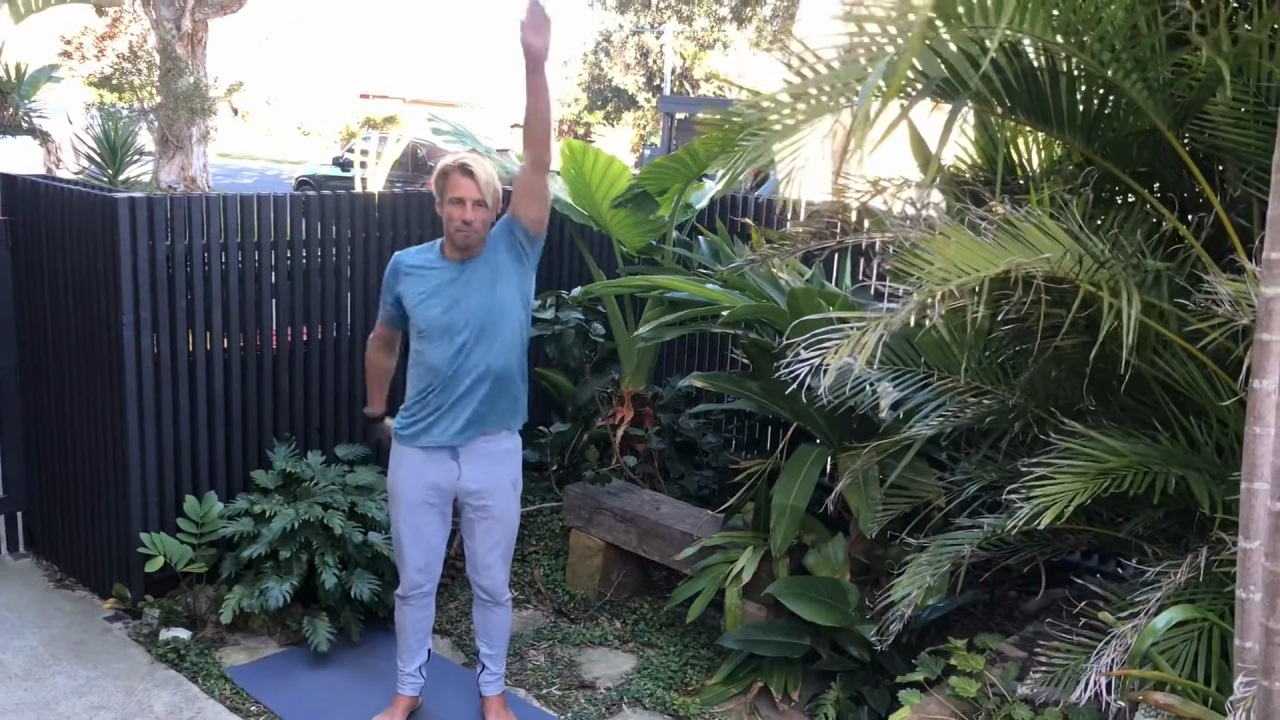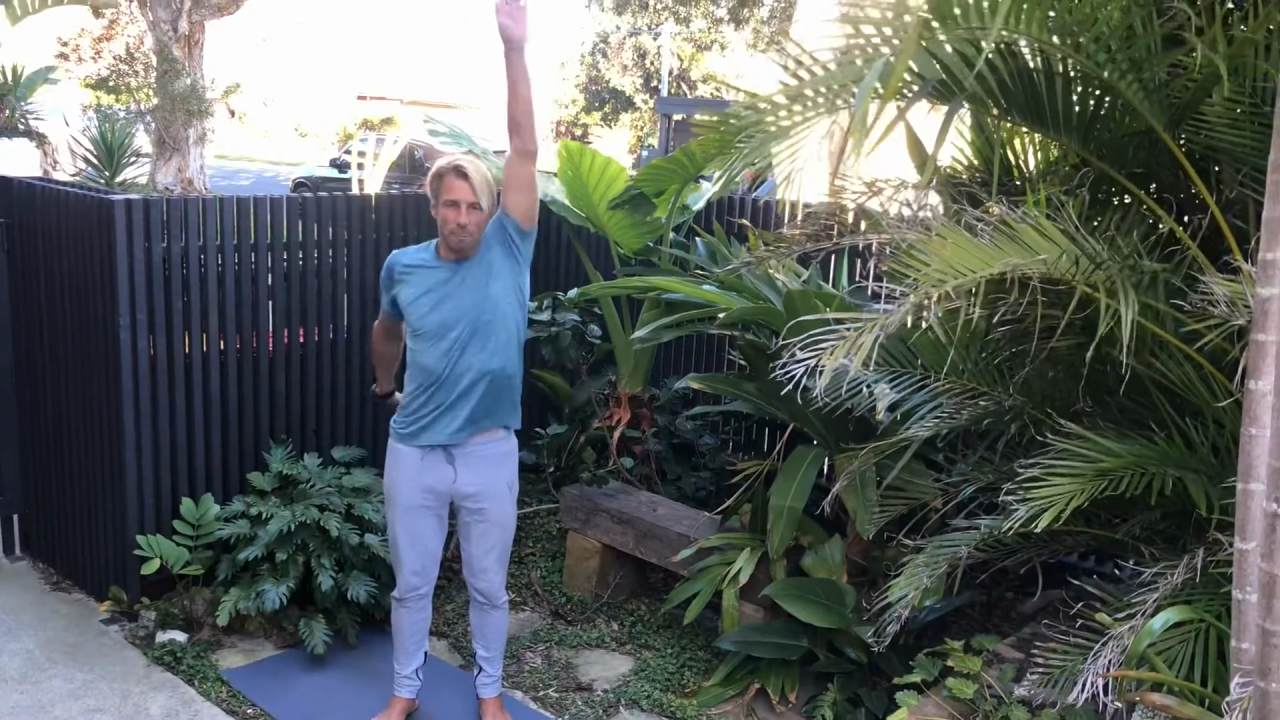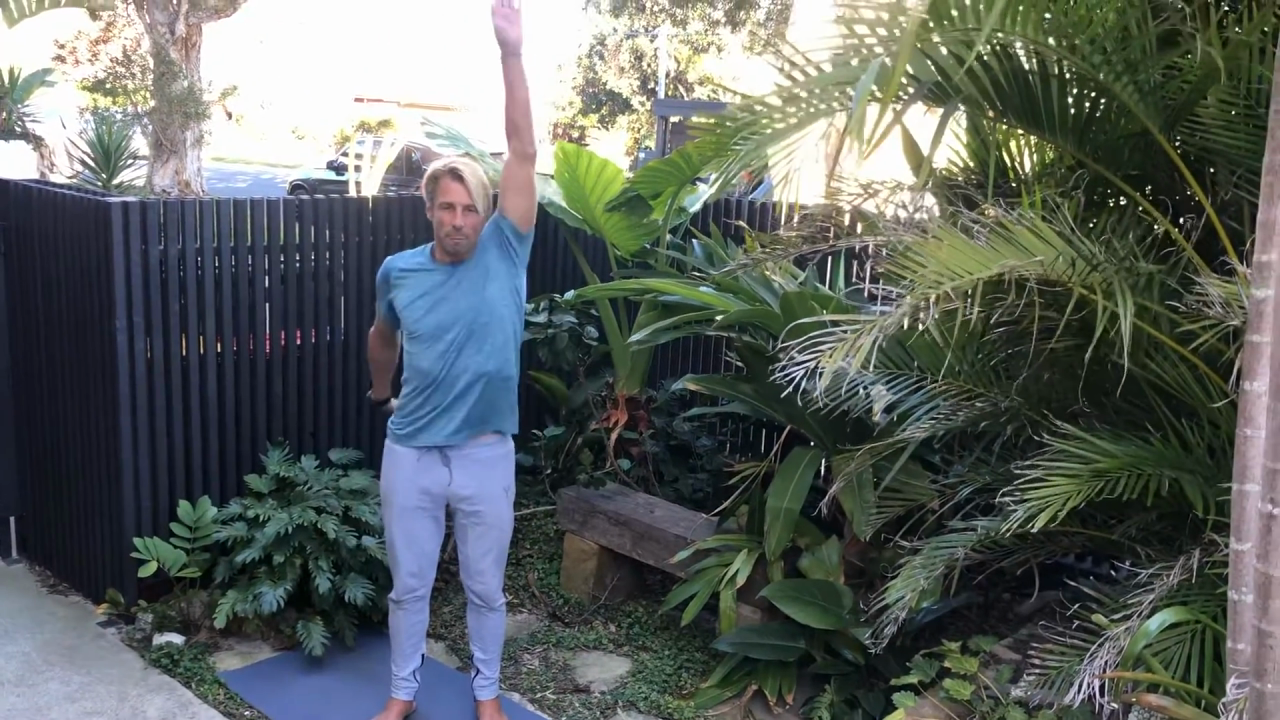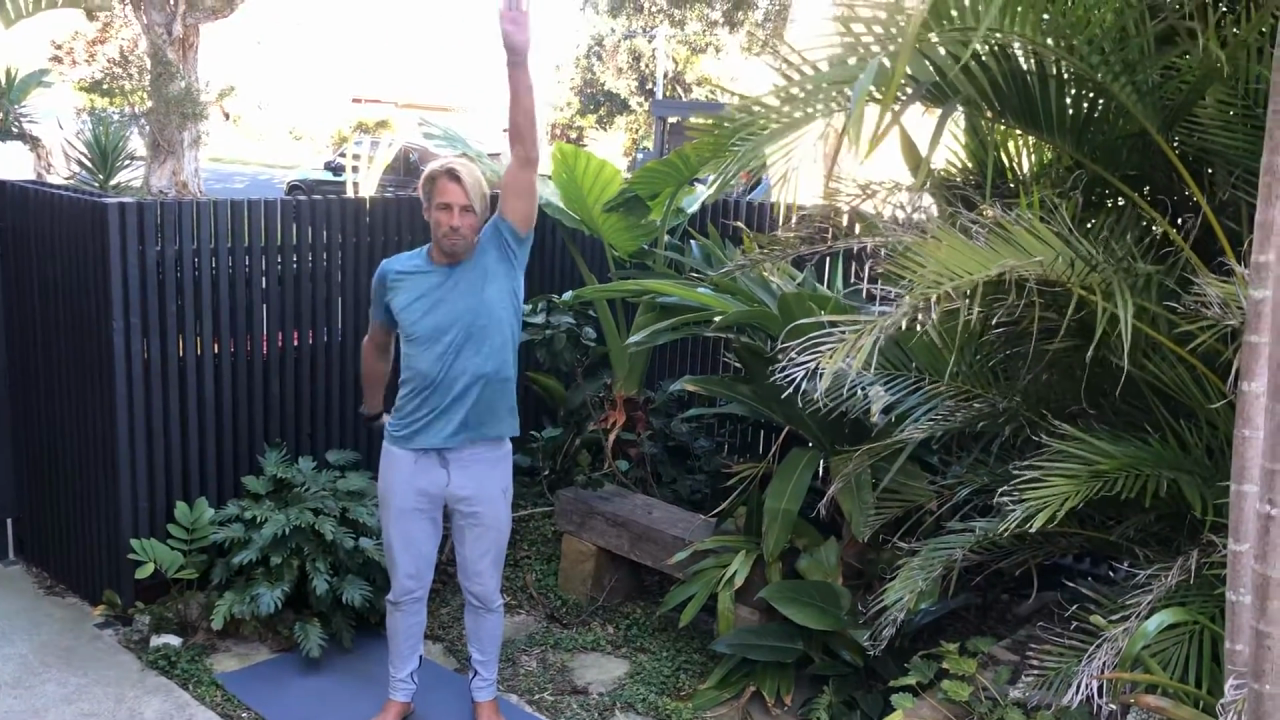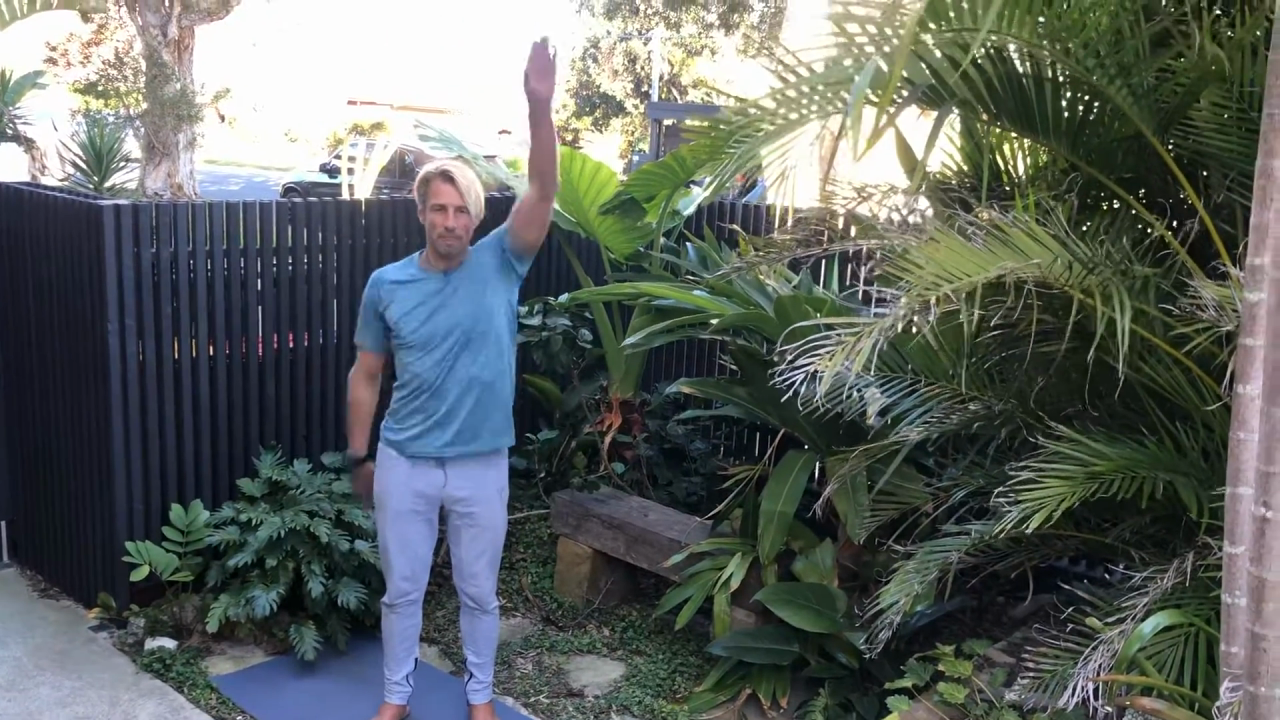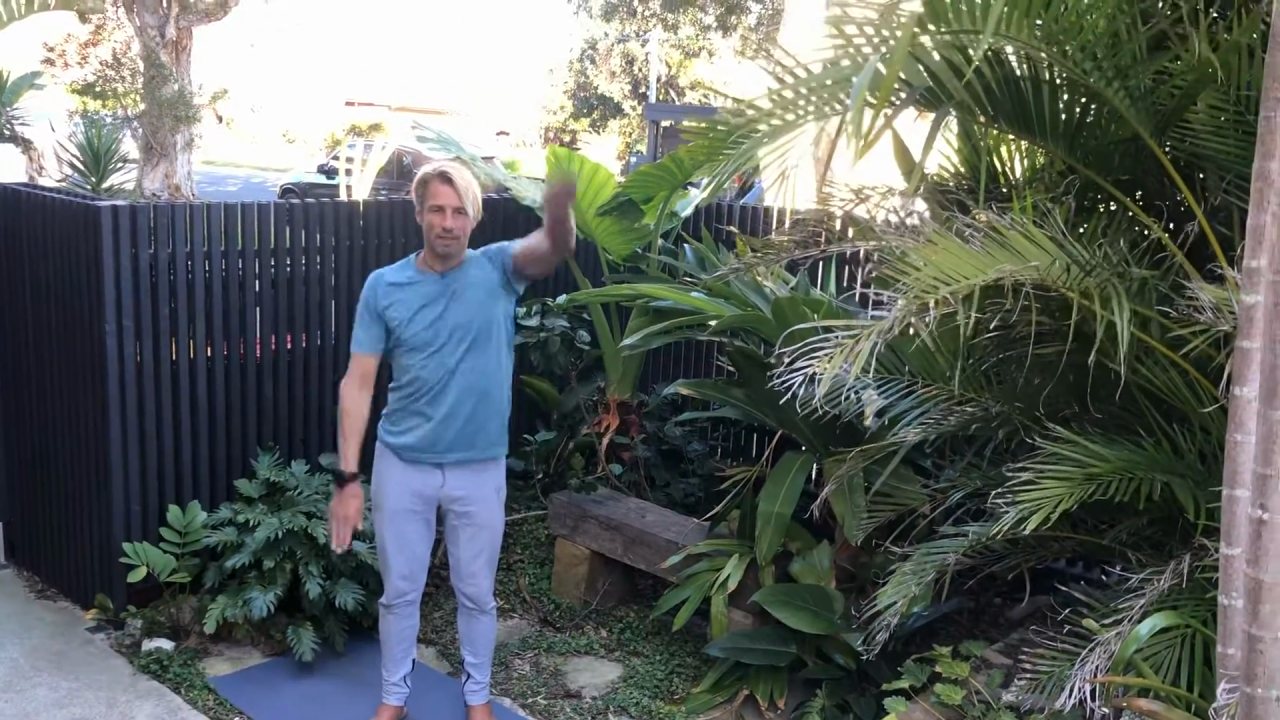
dt=0.1s
person 1, frame 1
left shoulder: (515, 250)
right shoulder: (406, 268)
left elbow: (534, 161)
right elbow: (383, 343)
left wrist: (533, 61)
right wrist: (377, 411)
left hip: (493, 453)
right hip: (418, 453)
left knee: (491, 584)
right knee: (414, 582)
person 1, frame 2
left shoulder: (508, 252)
right shoulder: (401, 267)
left elbow: (525, 150)
right wrist: (385, 390)
left hip: (489, 453)
right hip: (413, 453)
left knee: (488, 585)
right knee: (412, 584)
person 1, frame 3
left shoulder: (505, 254)
right shoulder: (397, 271)
left elbow: (524, 154)
right wrist: (381, 395)
left hip: (485, 457)
right hip: (410, 456)
left knee: (485, 588)
right knee: (409, 587)
person 1, frame 4
left shoulder: (503, 259)
right shoulder: (394, 274)
left elbow: (524, 166)
right wrist: (381, 415)
left hip: (484, 461)
right hip: (409, 462)
left knee: (483, 590)
right knee: (407, 587)
person 1, frame 5
left shoulder: (499, 266)
right shoulder: (386, 283)
left elbow: (541, 190)
right elbow: (365, 374)
left wrist: (539, 102)
right wrist: (360, 456)
left hip: (480, 465)
right hip: (405, 463)
left knee: (478, 592)
right knee: (402, 590)
person 1, frame 6
left shoulder: (498, 268)
right shoulder: (384, 286)
left elbow: (551, 252)
right elbow: (358, 382)
left wrist: (558, 210)
right wrist: (347, 480)
left hip: (479, 467)
right hip: (402, 464)
left knee: (476, 595)
right knee: (400, 593)
